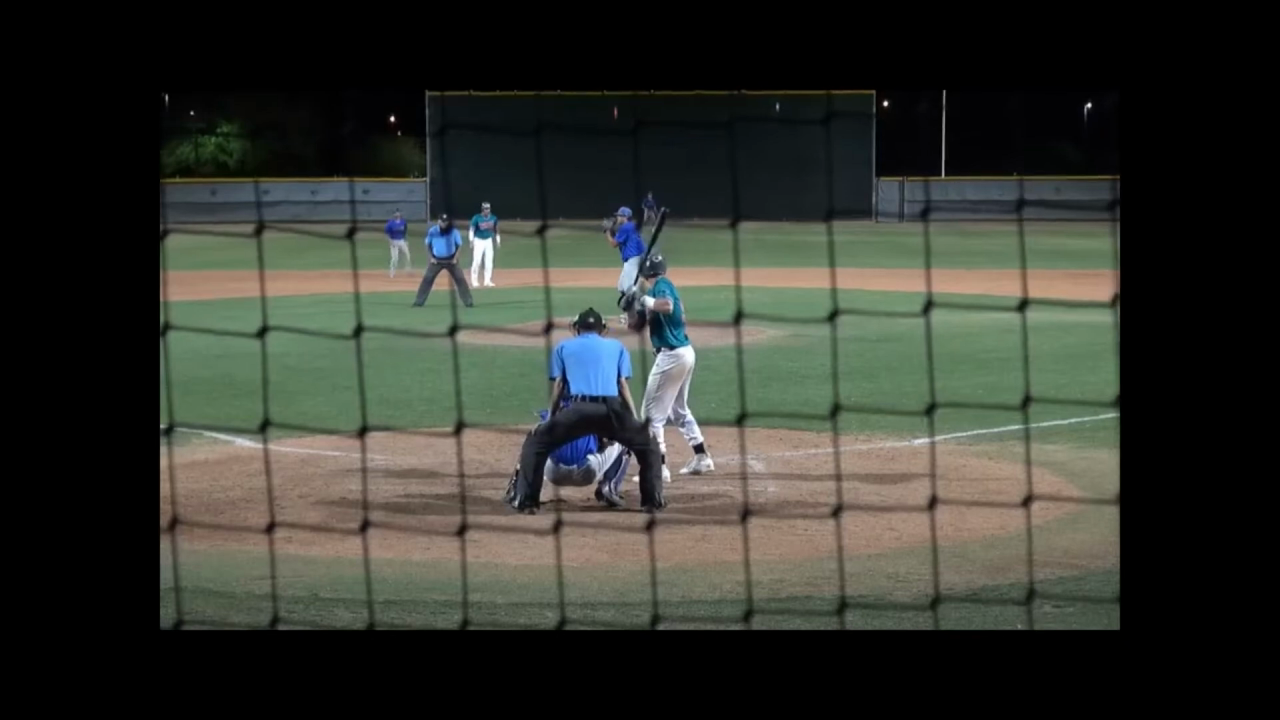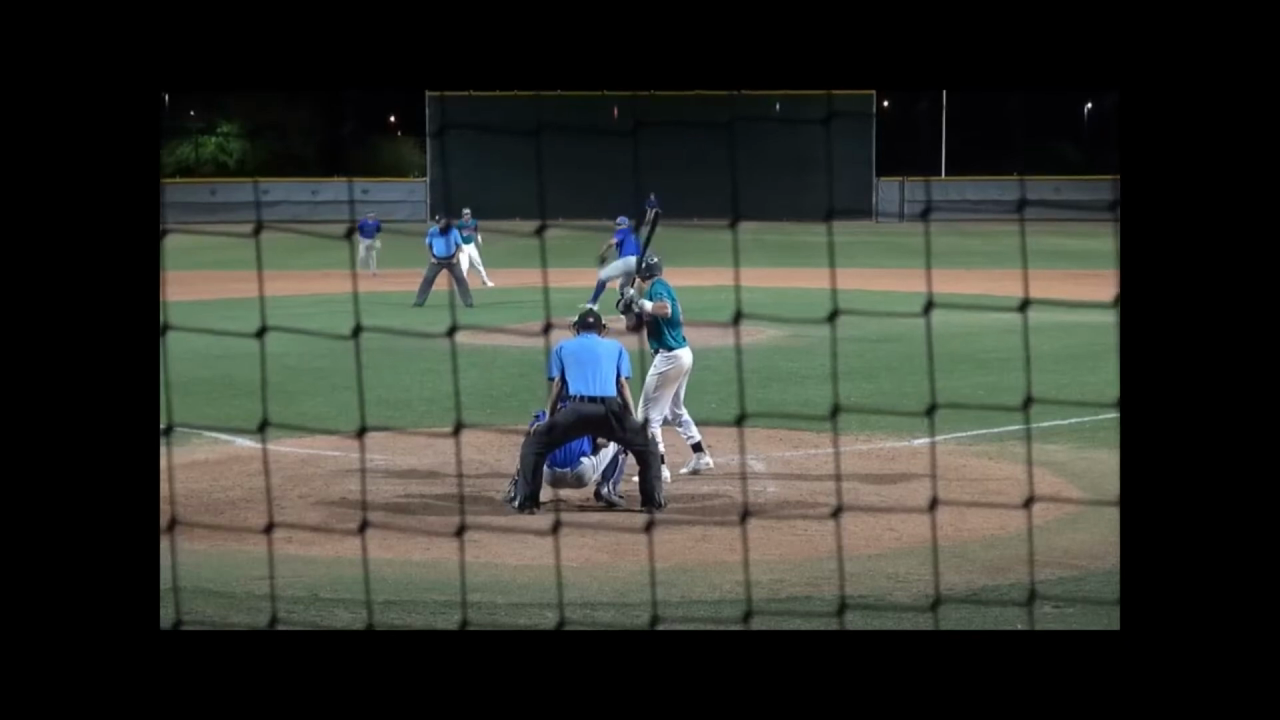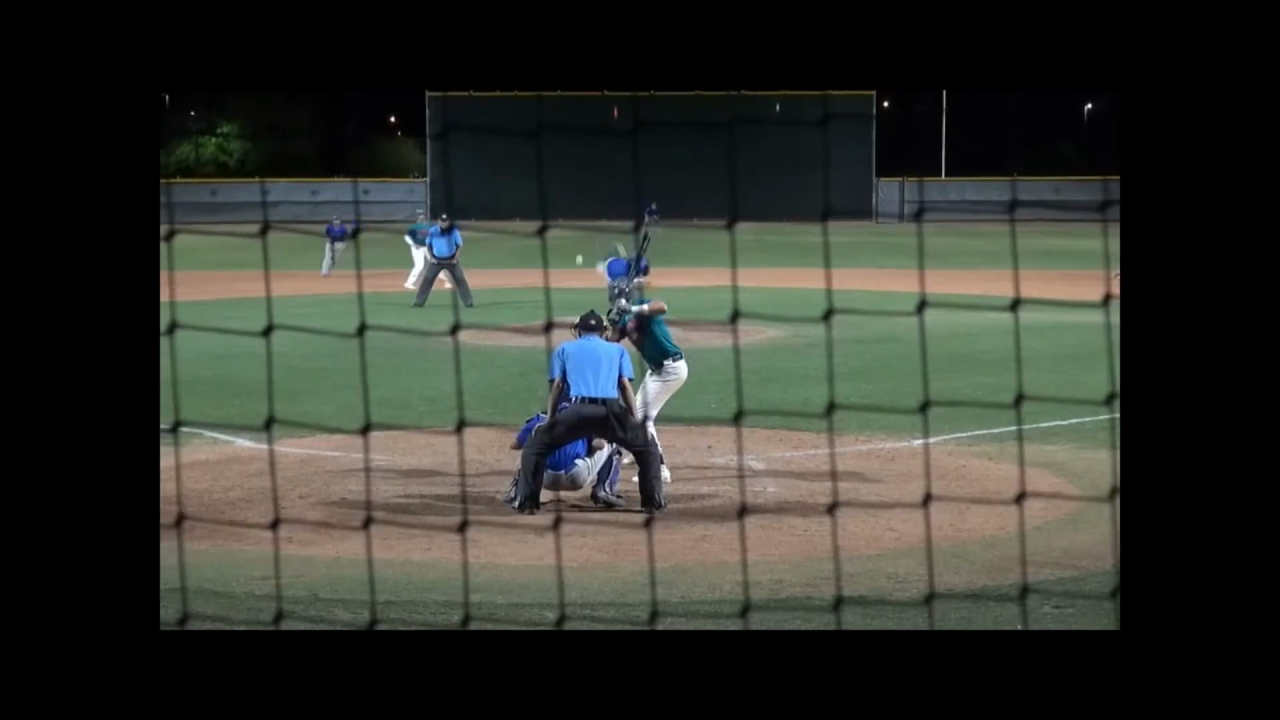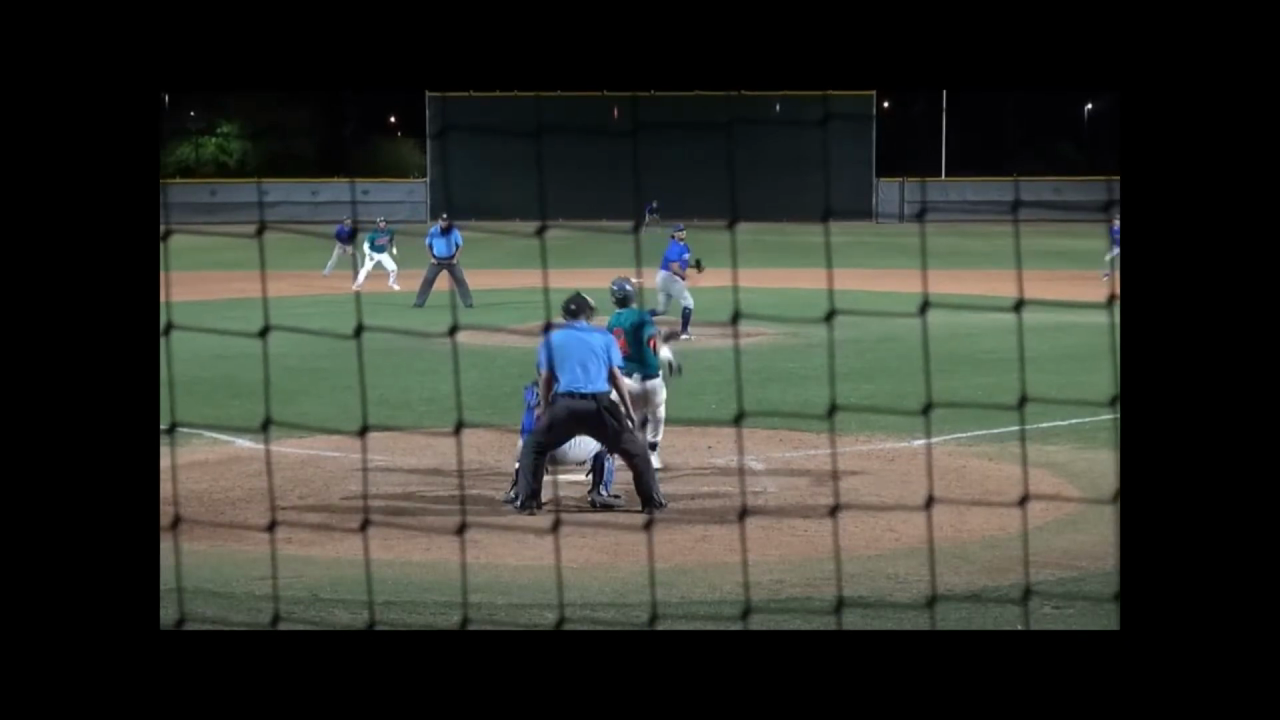
dt=0.7s
person 1, frame 1
left shoulder: (661, 285)
right shoulder: (656, 288)
left elbow: (667, 307)
right elbow: (635, 326)
left wrist: (643, 297)
right wrist: (632, 303)
left hip: (671, 355)
right hip: (684, 353)
left knee: (652, 412)
right knee: (678, 409)
left ankle: (659, 468)
right ankle: (701, 458)
person 1, frame 2
left shoulder: (658, 287)
right shoulder: (655, 289)
left elbow: (665, 311)
left wrist: (639, 302)
right wrist: (629, 306)
left hip: (669, 357)
right hip: (682, 354)
left knee: (649, 413)
right knee: (675, 409)
left ankle: (659, 468)
right ankle: (700, 457)
person 1, frame 3
left shoulder: (640, 305)
right shoulder: (625, 318)
left elbow: (662, 307)
right elbow: (611, 341)
left wrist: (632, 309)
left hip: (670, 368)
right hip: (659, 368)
left knee: (641, 416)
right knee: (641, 412)
left ankle: (659, 469)
person 1, frame 4
left shoulder: (612, 322)
right shoulder: (640, 317)
right elbow: (653, 340)
right wrist: (668, 357)
left hip: (625, 382)
right hip: (649, 381)
right knee: (656, 417)
right ankle: (652, 456)
person 2, frame 1
left shoulder: (563, 347)
right shoulder: (617, 346)
left elbow: (558, 384)
right elbow: (623, 385)
left wrist: (550, 418)
right wrist: (636, 420)
left hip: (578, 409)
right hip: (610, 409)
left knee: (535, 443)
right knee: (647, 445)
left ankle: (525, 500)
right ankle: (653, 500)
person 2, frame 2
left shoulder: (562, 347)
right shoulder: (616, 346)
left elbow: (557, 385)
right elbow: (622, 385)
left wrist: (548, 419)
right wrist: (635, 421)
left hip: (576, 409)
right hip: (609, 410)
left knee: (534, 444)
right knee: (646, 446)
left ankle: (525, 501)
right ankle: (653, 501)
person 2, frame 3
left shoulder: (564, 348)
right shoulder: (618, 349)
left elbow: (557, 385)
right elbow: (625, 385)
left wrist: (549, 419)
right wrist: (636, 420)
left hip: (578, 410)
right hip: (610, 411)
left knee: (535, 446)
right knee: (646, 446)
left ankle: (525, 501)
right ankle: (653, 501)
person 2, frame 4
left shoulder: (552, 337)
right shoulder: (603, 336)
left elbow: (545, 376)
right elbow: (615, 375)
left wrist: (544, 407)
right wrist: (628, 410)
left hip: (566, 404)
right hip: (600, 404)
left knee: (533, 447)
right knee: (633, 450)
left ankle: (526, 500)
right ankle: (652, 501)
